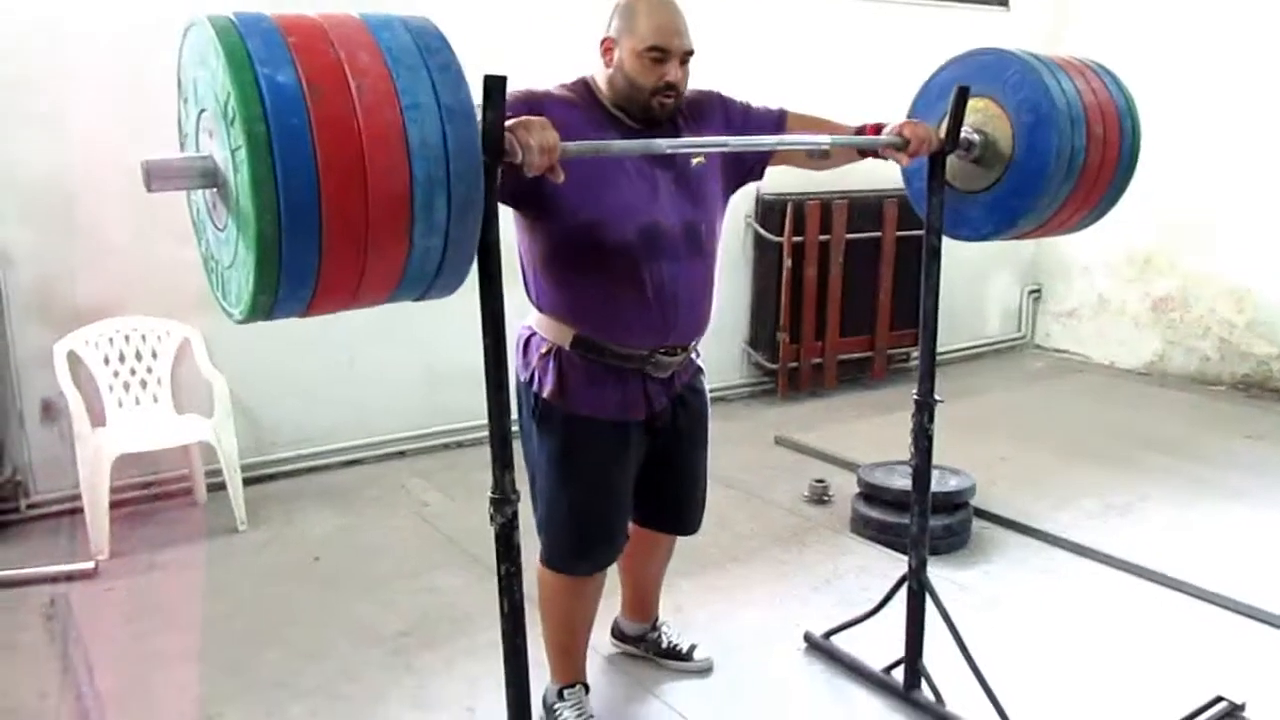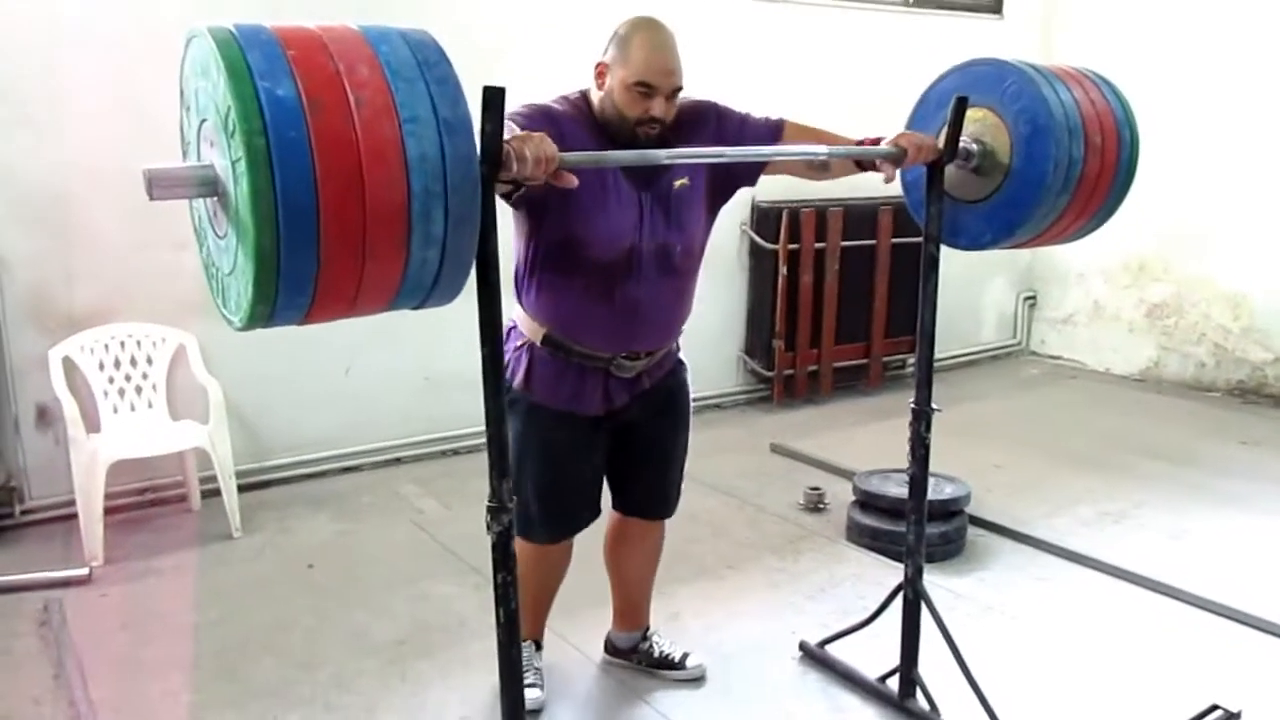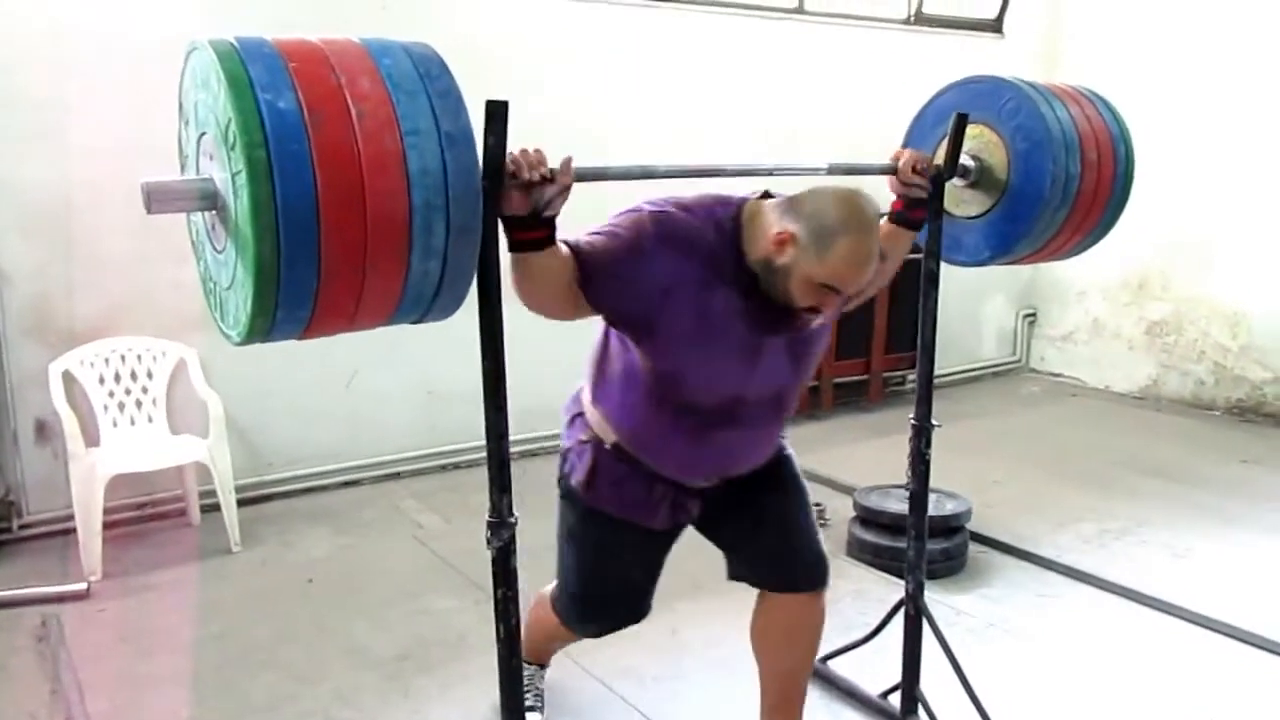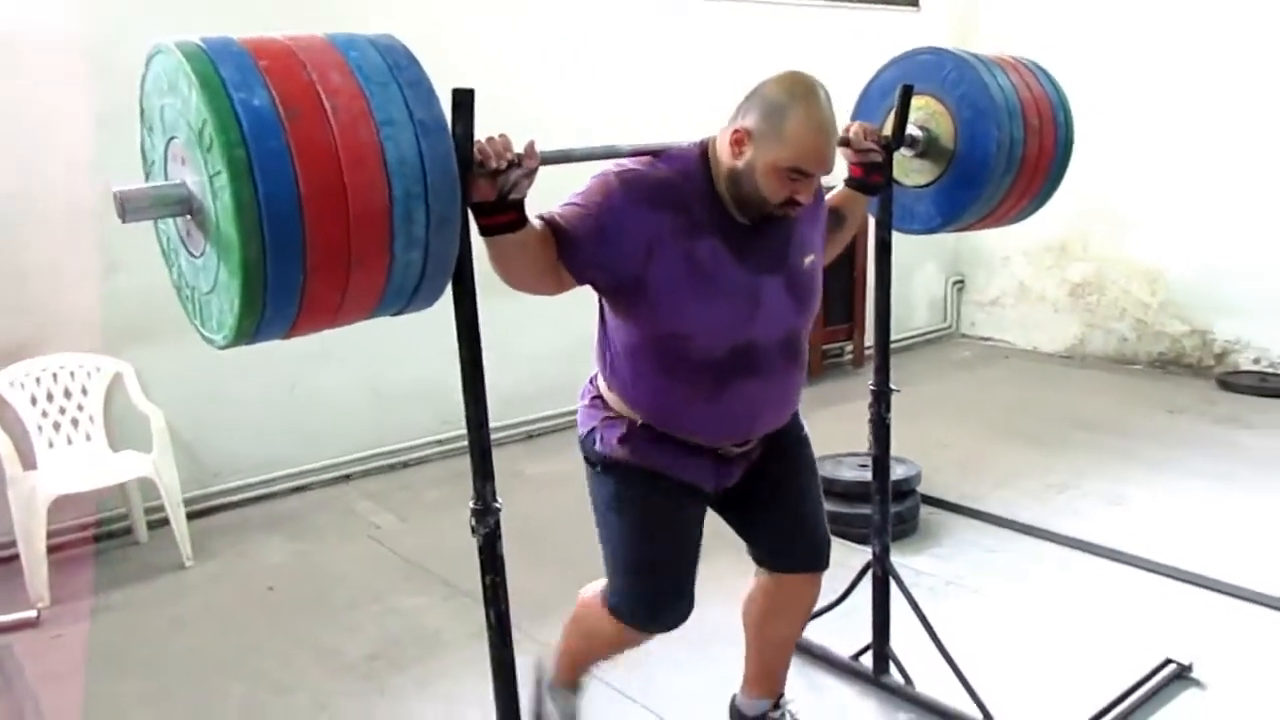
dt=0.7s
person 1, frame 1
left shoulder: (710, 120)
right shoulder: (548, 120)
left elbow: (803, 139)
left wrist: (878, 133)
right wrist: (504, 141)
left hip: (674, 375)
right hip: (580, 381)
left knee: (663, 518)
right knee: (580, 546)
left ankle: (639, 626)
person 1, frame 2
left shoulder: (704, 131)
right shoulder: (553, 130)
left elbow: (796, 148)
right elbow: (501, 149)
left wrist: (873, 151)
right wrist: (512, 155)
left hip: (654, 371)
right hip: (557, 374)
left knee: (645, 511)
right knee: (549, 522)
left ankle: (630, 635)
right ankle: (524, 647)
person 1, frame 3
left shoulder: (830, 259)
right shoulder: (667, 241)
left elbow: (867, 279)
right elbow: (556, 292)
left wrist: (907, 212)
right wrist: (528, 223)
right hip: (626, 465)
left knee: (800, 579)
right knee: (589, 606)
right ankle: (527, 665)
person 1, frame 4
left shoulder: (797, 199)
right shoulder: (640, 198)
right elbow: (543, 267)
left wrist: (865, 178)
right wrist: (499, 208)
left hip: (764, 432)
right hip: (645, 441)
left knee: (800, 561)
right knee: (649, 605)
